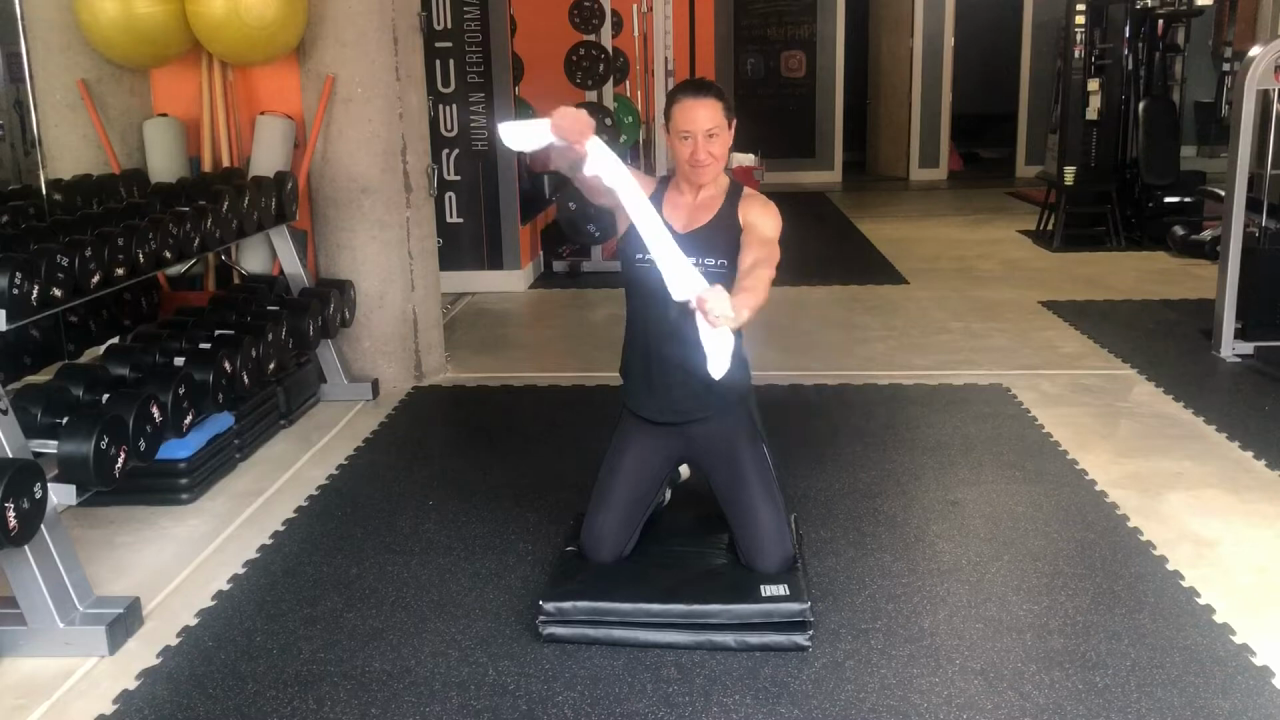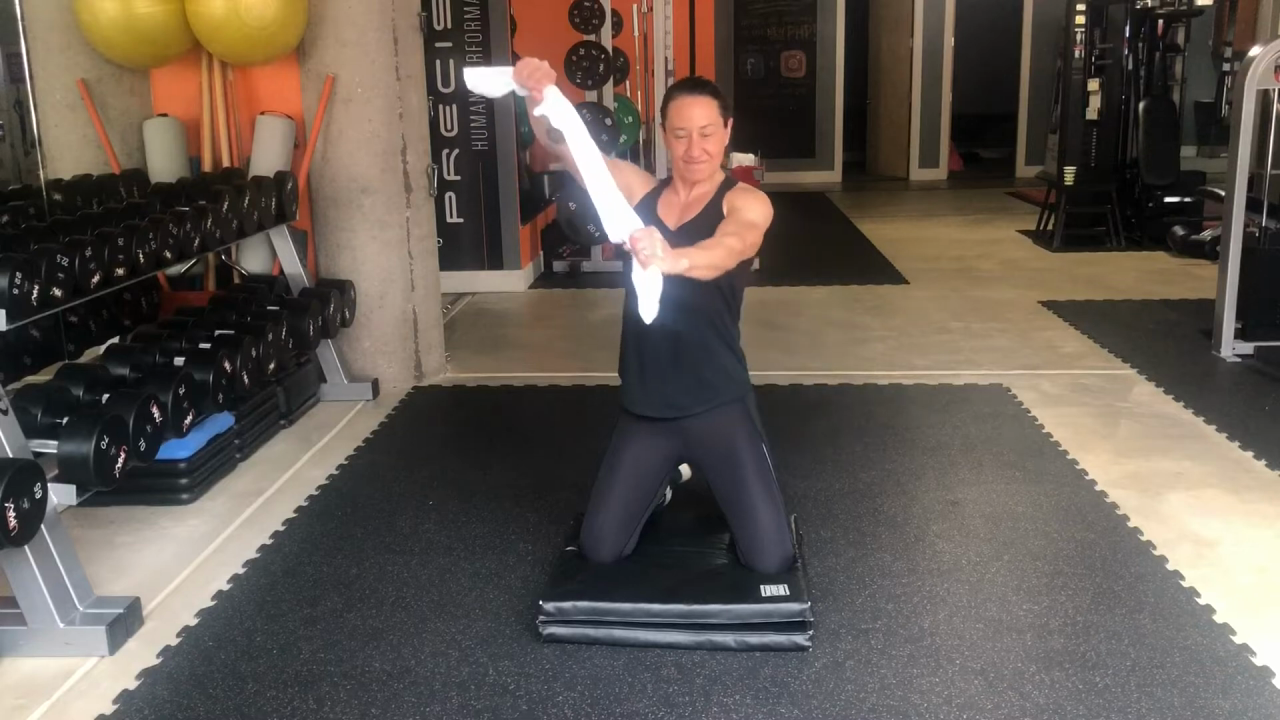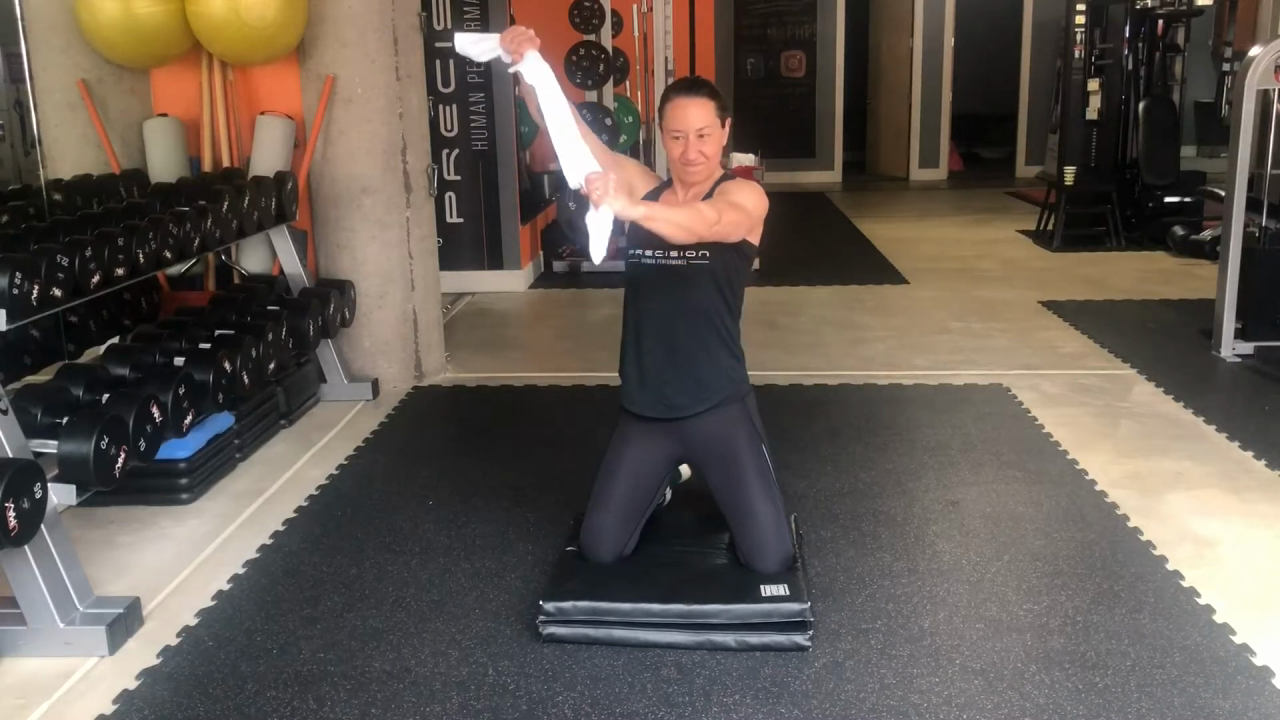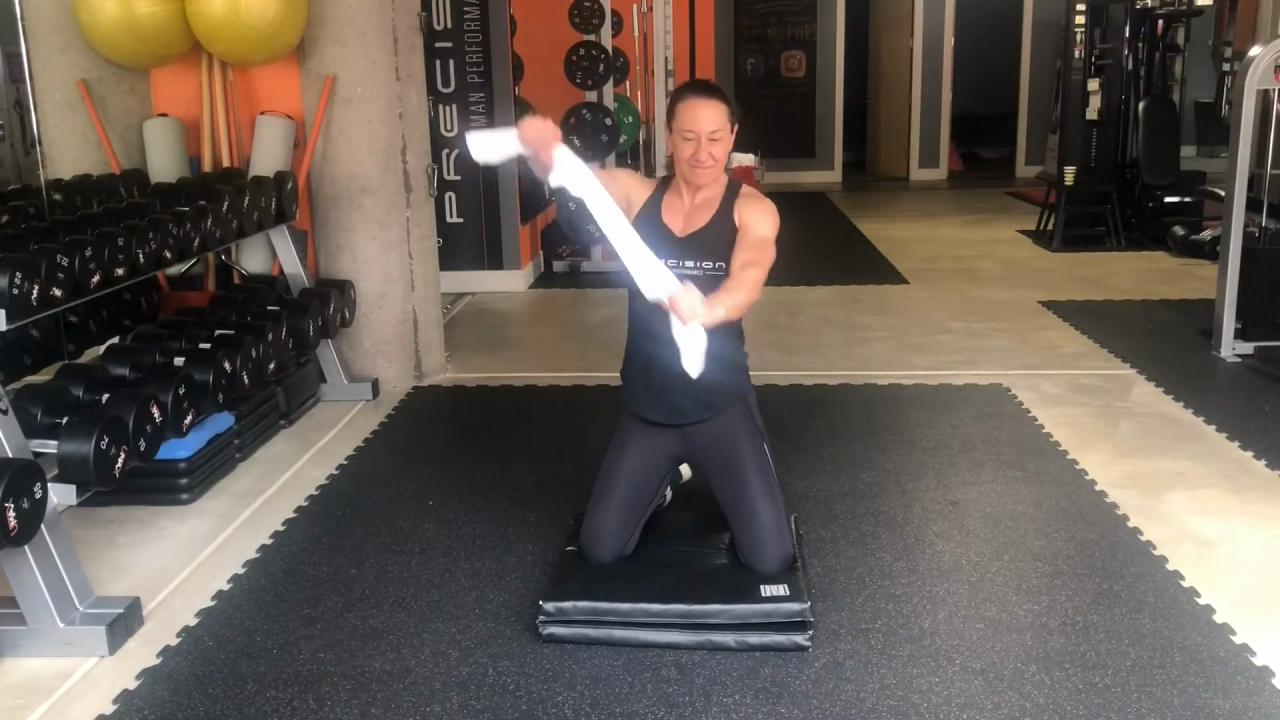
dt=0.5s
person 1, frame 1
left shoulder: (754, 210)
right shoulder: (636, 193)
left elbow: (759, 270)
right elbow: (579, 171)
left wrist: (733, 308)
right wrist: (567, 140)
left hip: (720, 408)
right hip: (644, 410)
left knee: (772, 559)
right knee: (599, 549)
left ankle: (712, 483)
right ankle: (659, 486)
person 1, frame 2
left shoulder: (746, 203)
right shoulder: (636, 188)
left elbow: (728, 249)
right elbow: (562, 142)
left wrist: (675, 258)
right wrist: (538, 95)
left hip: (720, 406)
right hip: (643, 408)
left knee: (772, 559)
right knee: (599, 549)
left ankle: (711, 479)
right ankle: (662, 482)
person 1, frame 3
left shoulder: (745, 198)
right shoulder: (642, 188)
left elbow: (702, 222)
right elbow: (568, 129)
left wrist: (628, 206)
right wrist: (526, 66)
left hip: (719, 408)
right hip: (643, 409)
left knee: (771, 558)
right knee: (599, 547)
left ankle: (713, 481)
right ankle: (661, 483)
person 1, frame 4
left shoulder: (753, 209)
right shoulder: (637, 193)
left elbow: (749, 276)
left wrist: (709, 309)
right wrist: (541, 144)
left hip: (721, 408)
right hip: (646, 409)
left knee: (772, 559)
right knee: (599, 549)
left ankle: (721, 484)
right ankle: (661, 484)
